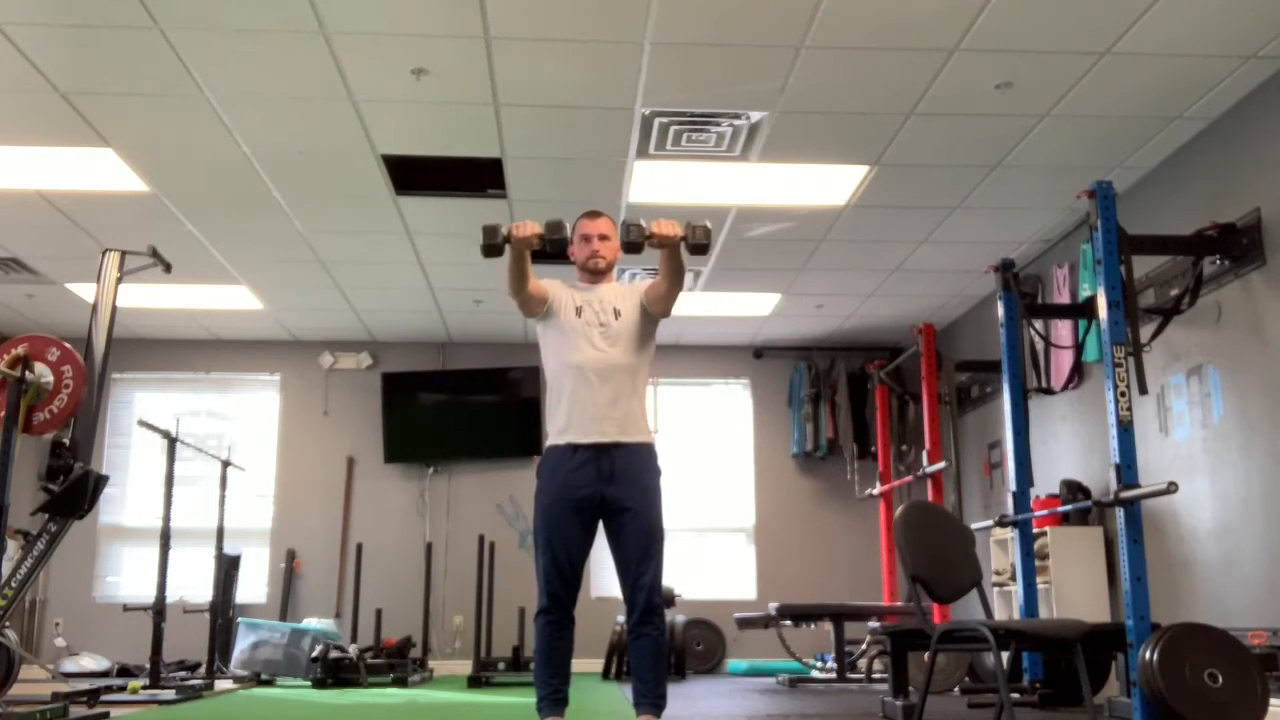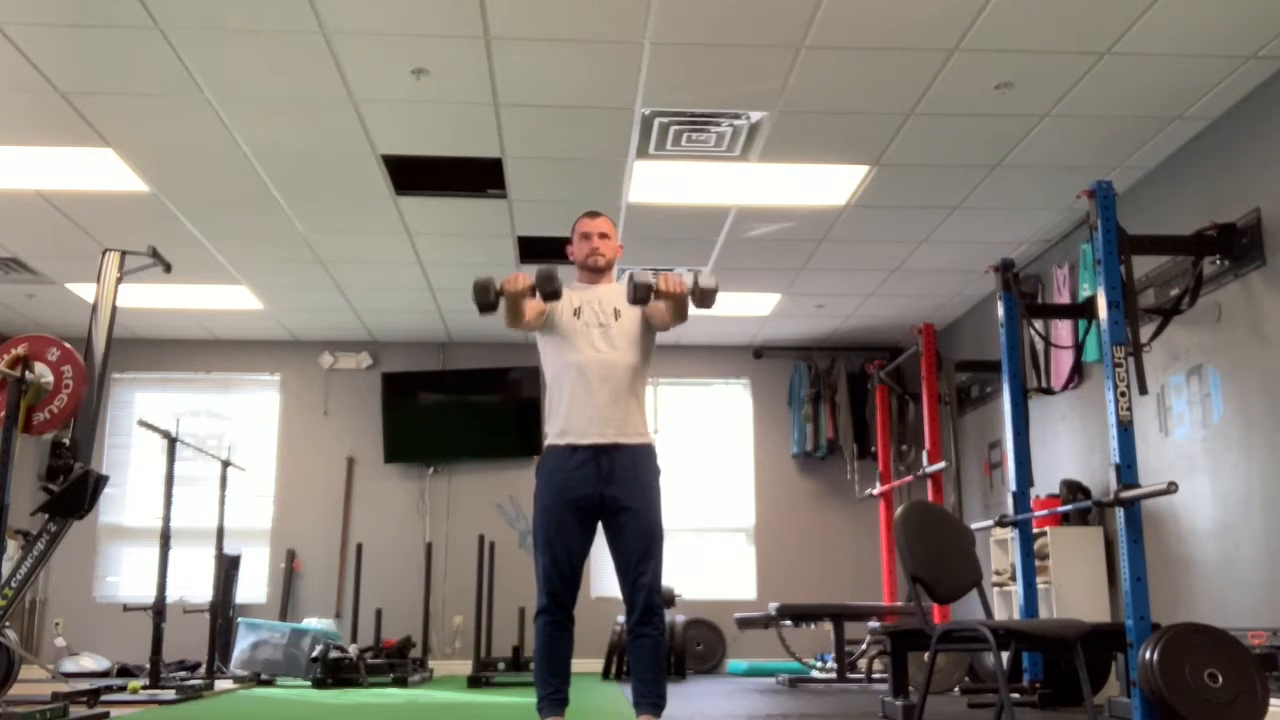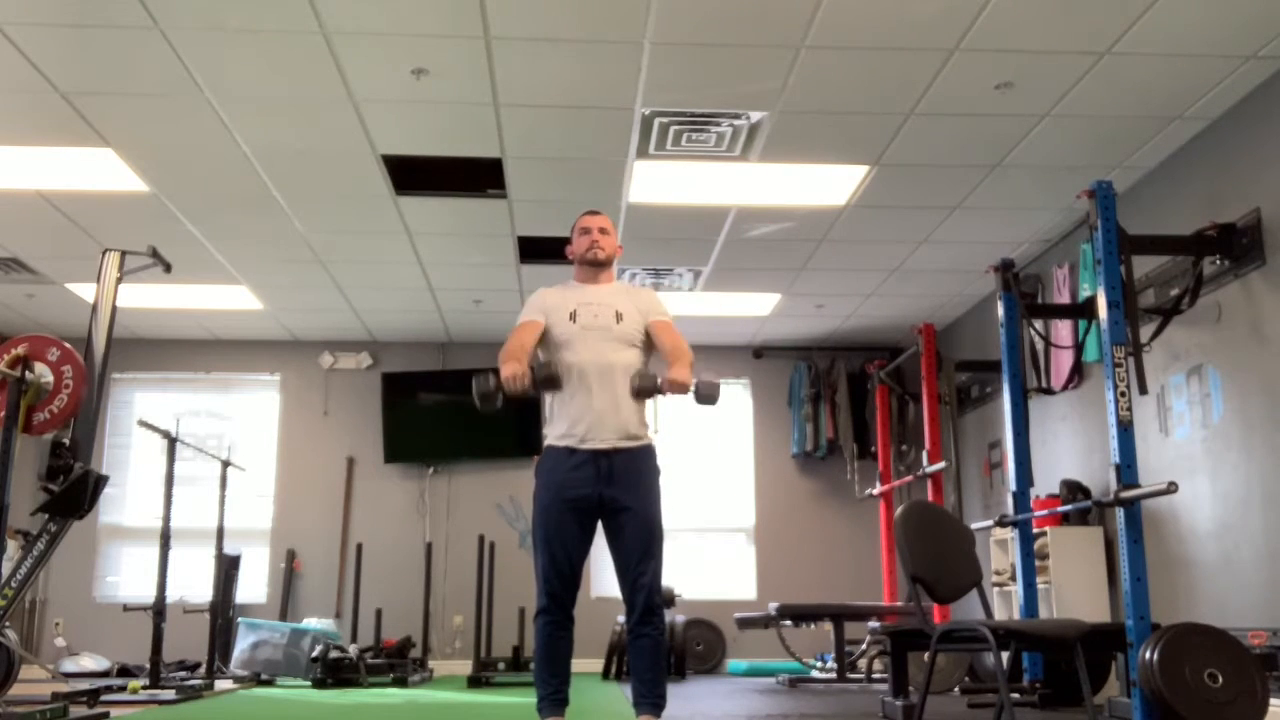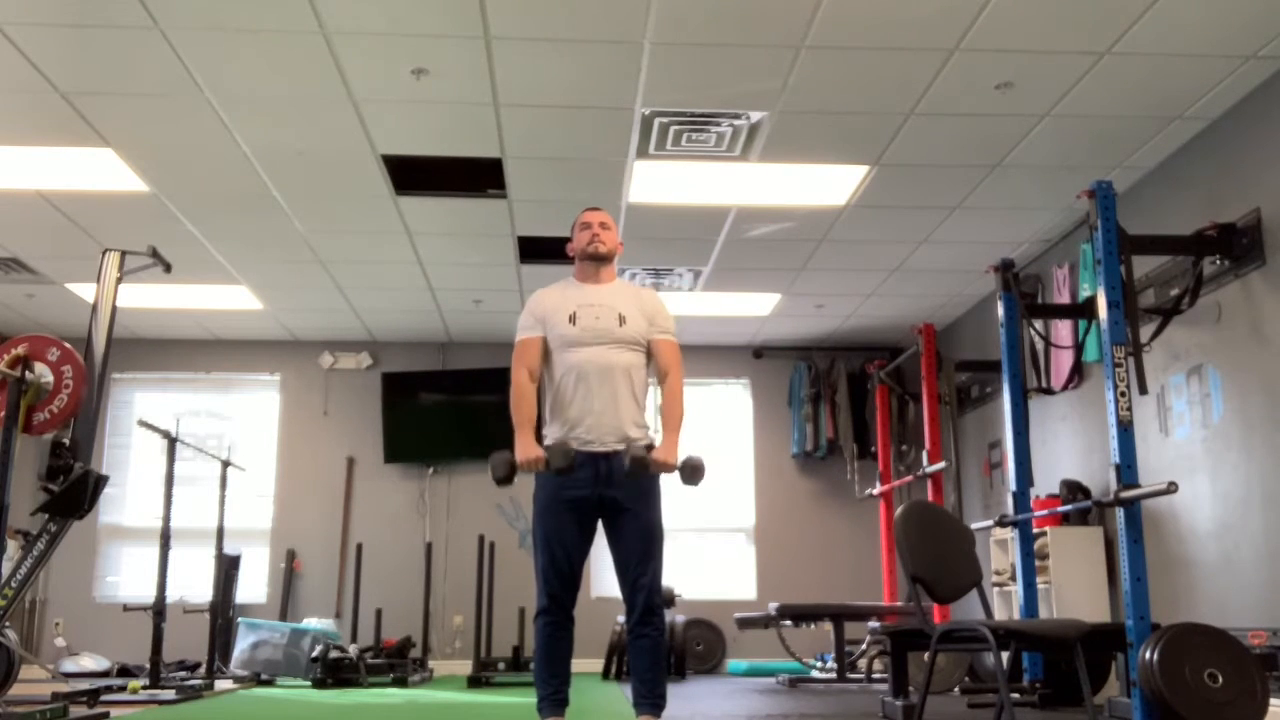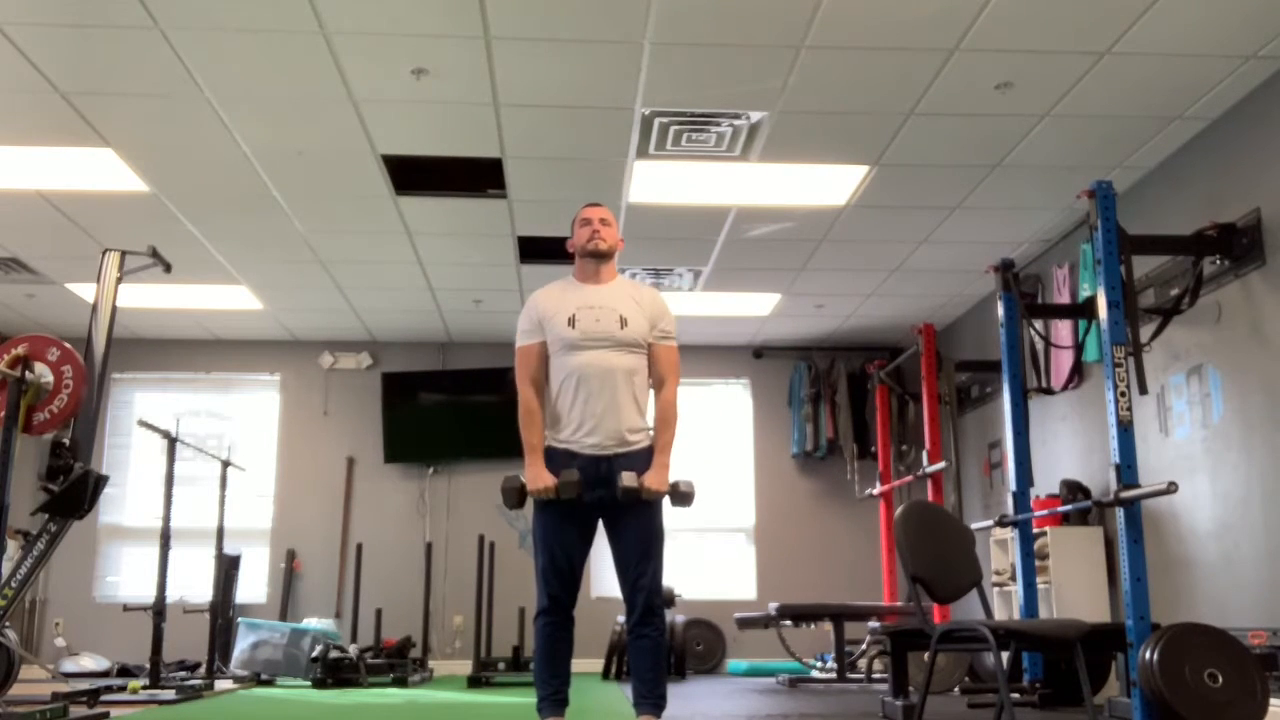
dt=0.2s
person 1, frame 1
left shoulder: (639, 296)
right shoulder: (553, 296)
left elbow: (670, 288)
right elbow: (520, 289)
left wrist: (670, 250)
right wrist: (521, 250)
left hip: (632, 457)
right hip: (566, 459)
left knee: (645, 595)
right knee: (556, 597)
person 1, frame 2
left shoulder: (637, 297)
right shoulder: (553, 298)
left elbow: (667, 315)
right elbow: (523, 314)
left wrist: (676, 297)
right wrist: (514, 297)
left hip: (632, 457)
right hip: (566, 459)
left knee: (644, 595)
right knee: (556, 597)
person 1, frame 3
left shoulder: (642, 299)
right shoulder: (547, 300)
left elbow: (674, 347)
right elbow: (518, 346)
left wrist: (679, 370)
right wrist: (512, 367)
left hip: (631, 459)
right hip: (564, 459)
left knee: (644, 596)
right knee: (555, 597)
person 1, frame 4
left shoulder: (646, 302)
right shoulder: (545, 303)
left elbow: (670, 374)
right elbow: (524, 375)
left wrist: (669, 439)
right wrist: (524, 438)
left hip: (632, 462)
right hip: (563, 464)
left knee: (644, 597)
right knee: (555, 598)
person 1, frame 5
left shoulder: (648, 301)
right shoulder: (543, 303)
left elbow: (665, 387)
right elbow: (529, 389)
left wrist: (660, 463)
right wrist: (534, 462)
left hip: (632, 463)
right hip: (564, 464)
left knee: (645, 599)
right knee: (555, 599)
